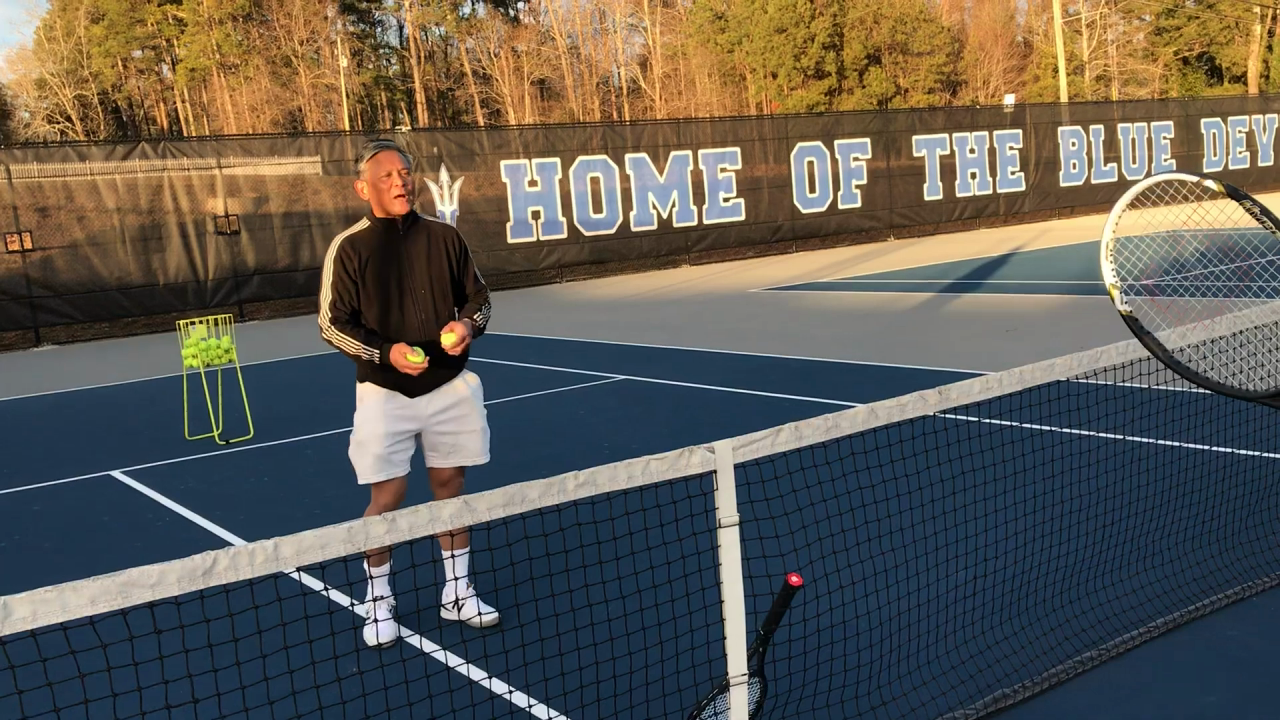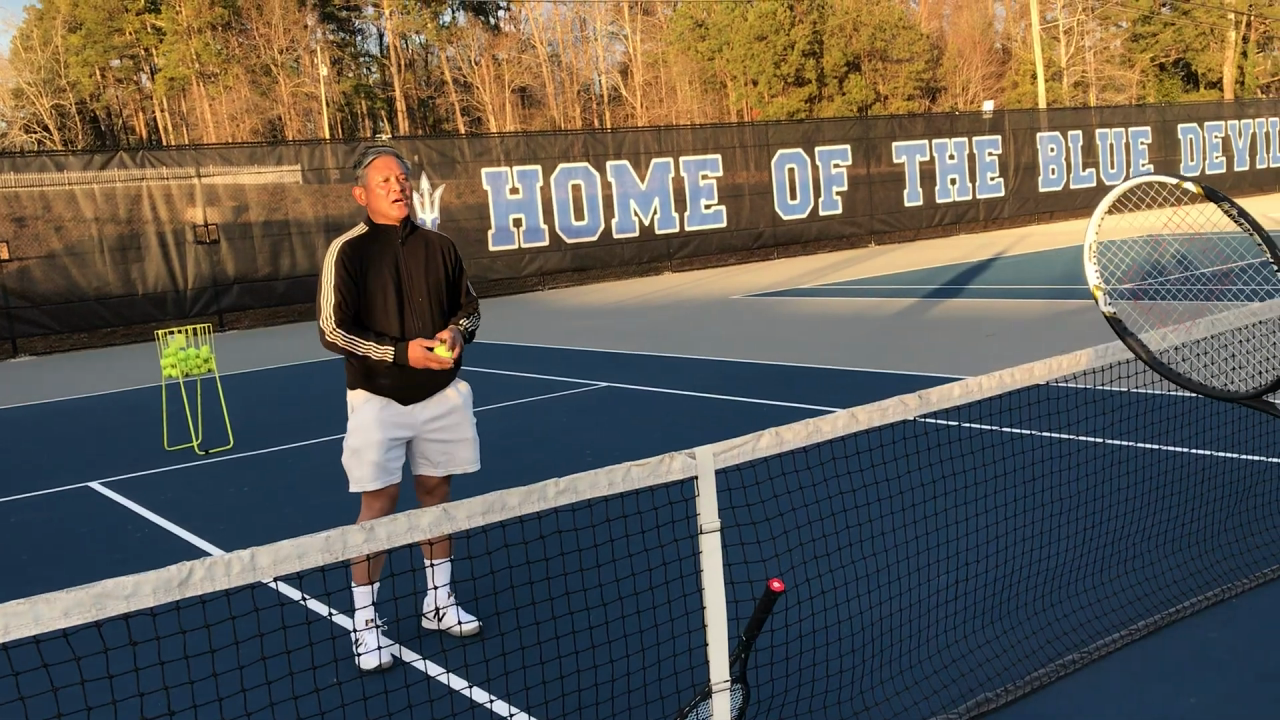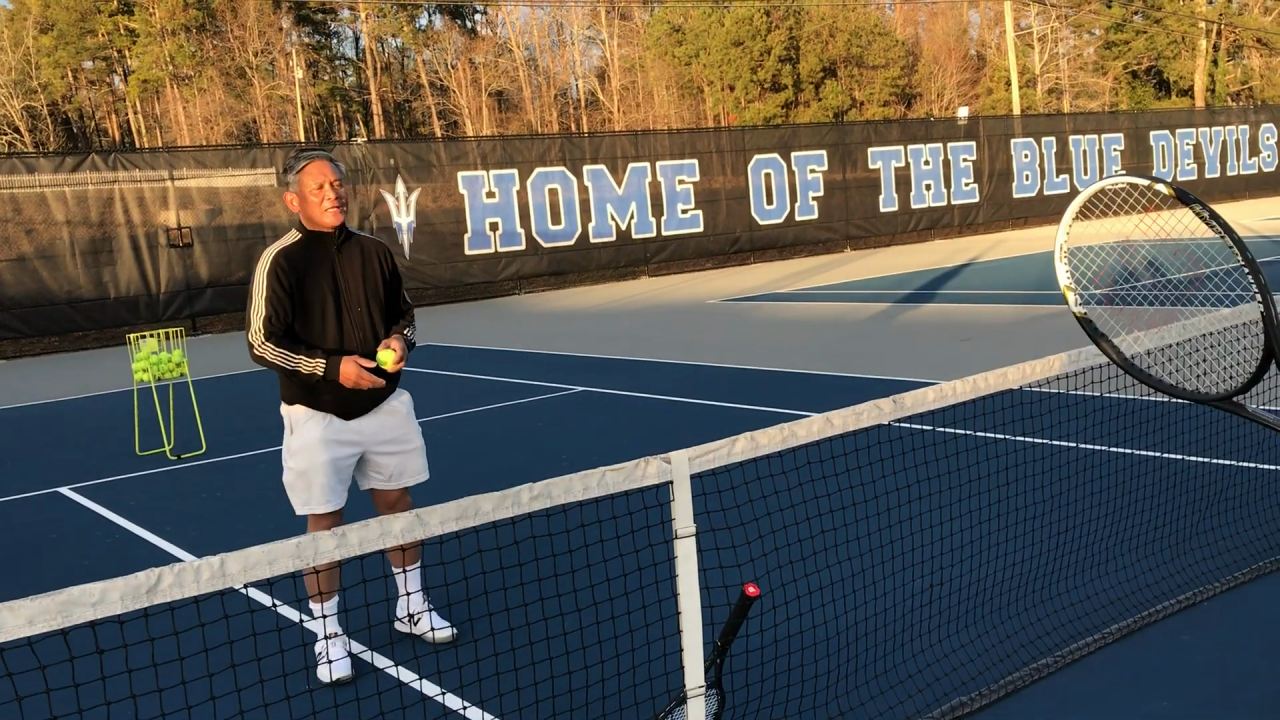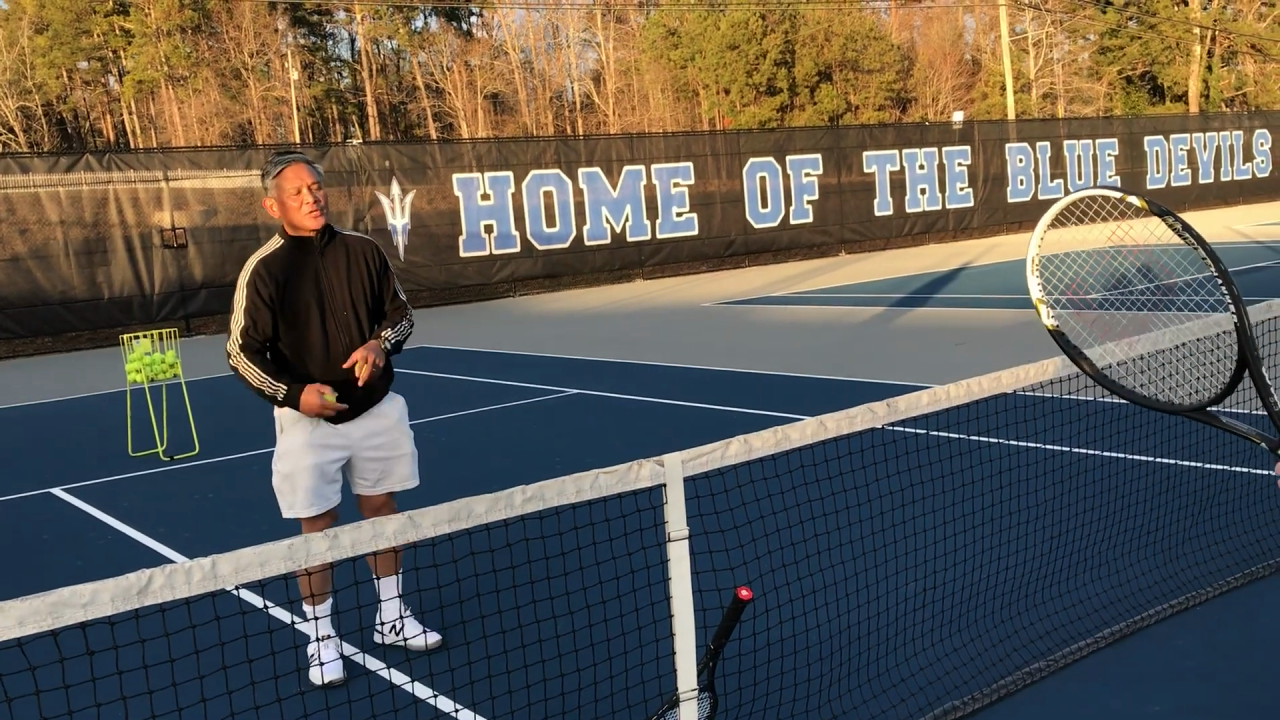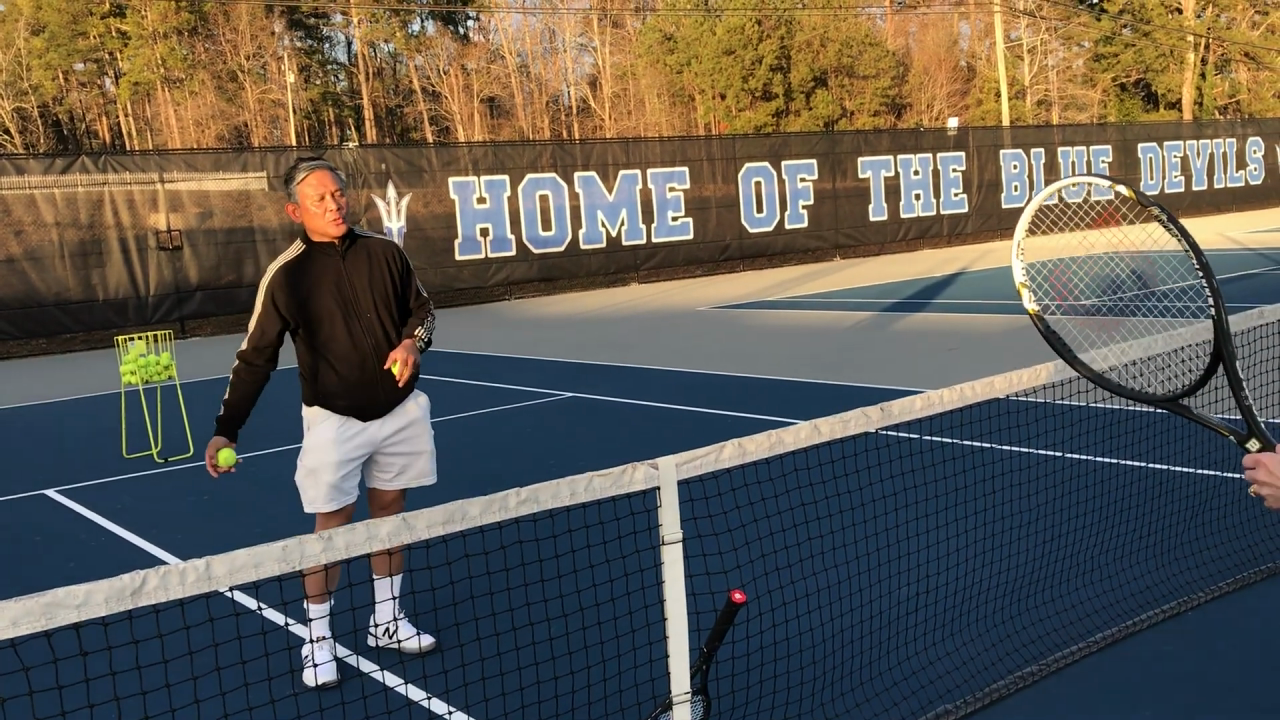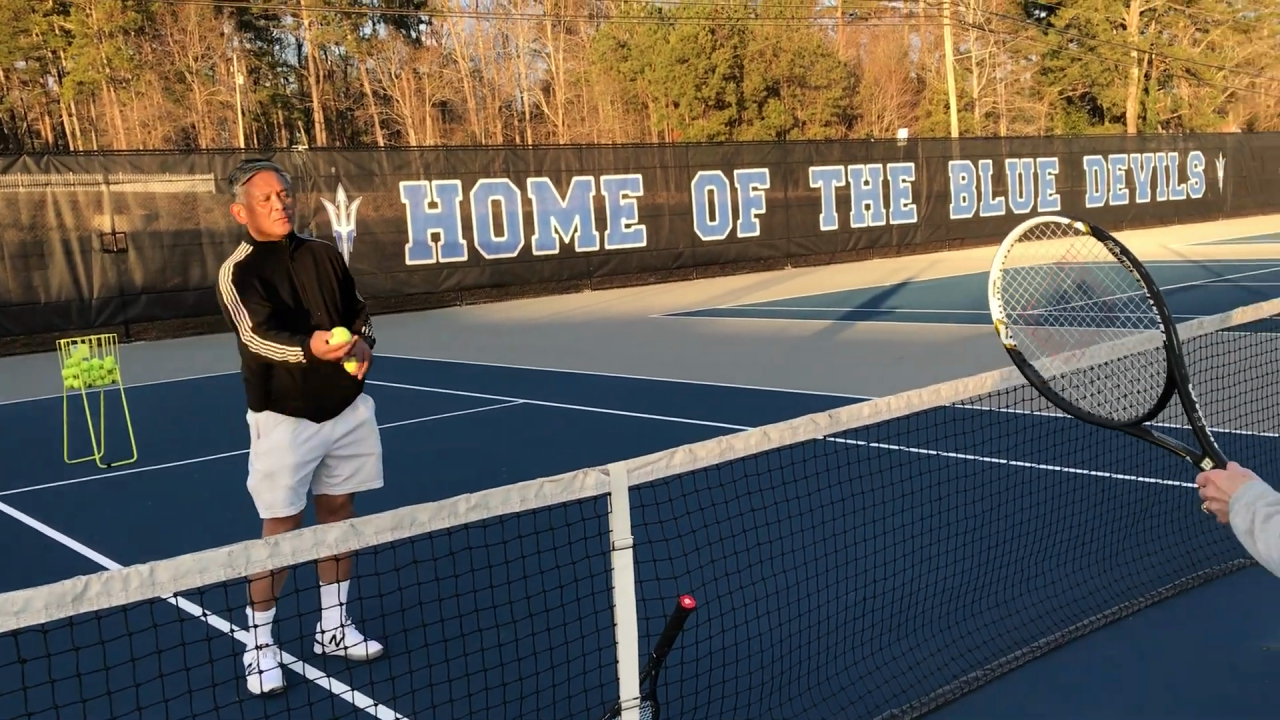
dt=0.5s
person 1, frame 1
left shoulder: (445, 237)
right shoulder: (349, 248)
left elbow: (478, 298)
right elbow: (332, 325)
left wrist: (467, 326)
right wrist: (384, 353)
left hip: (450, 384)
right hip: (386, 392)
left knee: (449, 485)
right knee: (387, 496)
left ankle: (457, 591)
right ankle: (378, 597)
person 1, frame 2
left shoulder: (439, 246)
right shoulder: (347, 252)
left elbow: (468, 305)
right elbow: (332, 331)
left wrist: (457, 332)
right wrist: (400, 352)
left hip: (441, 393)
right hip: (378, 398)
left knee: (435, 494)
right knee: (377, 504)
left ankle: (439, 602)
right ankle: (365, 622)
person 1, frame 3
left shoulder: (375, 252)
right shoulder: (280, 261)
left elbow: (403, 312)
right elbow: (262, 345)
left wrist: (400, 341)
right wrist: (332, 367)
left hip: (384, 404)
right hip: (318, 416)
left knee: (396, 504)
right knee: (325, 524)
left ankle: (412, 606)
right ankle: (328, 635)
person 1, frame 4
left shoulder: (363, 250)
right shoulder: (264, 270)
left elbow: (400, 313)
right elbow: (244, 352)
left wrist: (380, 344)
right wrist: (295, 394)
left hip: (376, 410)
right hip: (310, 421)
left knee: (381, 511)
right knee: (318, 529)
left ankle: (392, 618)
right ankle: (321, 638)
person 1, frame 5
left shoulder: (385, 252)
right shoulder: (286, 276)
left elbow: (422, 309)
right elbow: (255, 358)
left wrist: (414, 342)
right wrist: (226, 429)
left hip: (400, 409)
right hip: (335, 420)
left knee: (389, 511)
right knee: (331, 526)
left ankle: (387, 619)
right ankle: (318, 638)
person 1, frame 6
left shoulder: (325, 254)
right shoulder: (239, 272)
left elbow: (357, 312)
right elbow: (259, 336)
left wrist: (361, 341)
right wrist: (310, 347)
left hip: (346, 409)
right hip: (283, 419)
left knee: (337, 514)
right knee: (280, 530)
left ankle: (334, 626)
right ankle: (260, 644)
